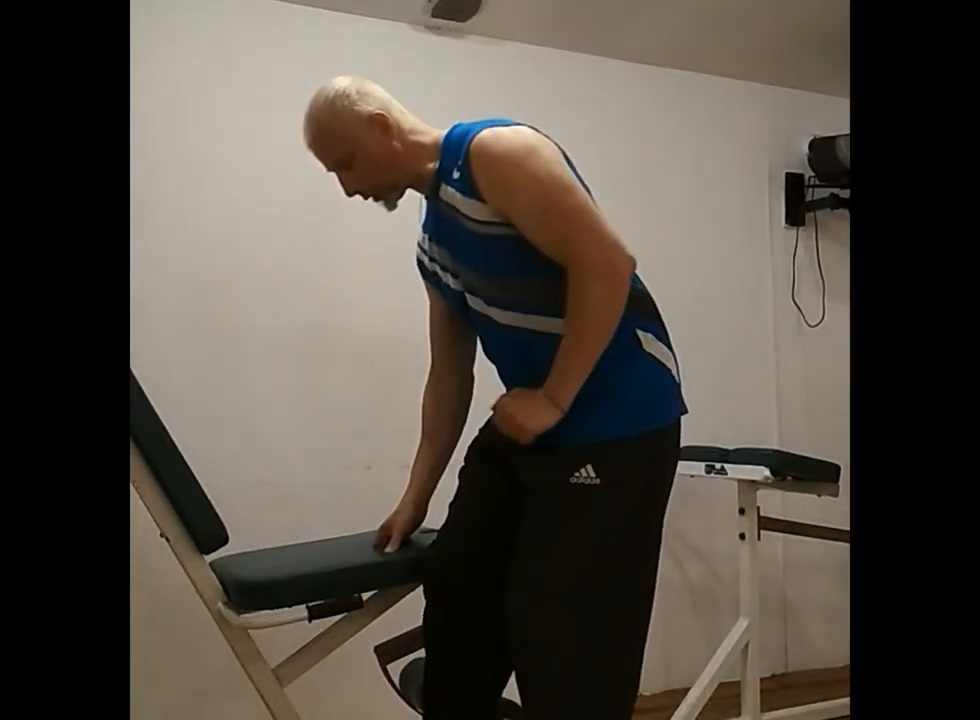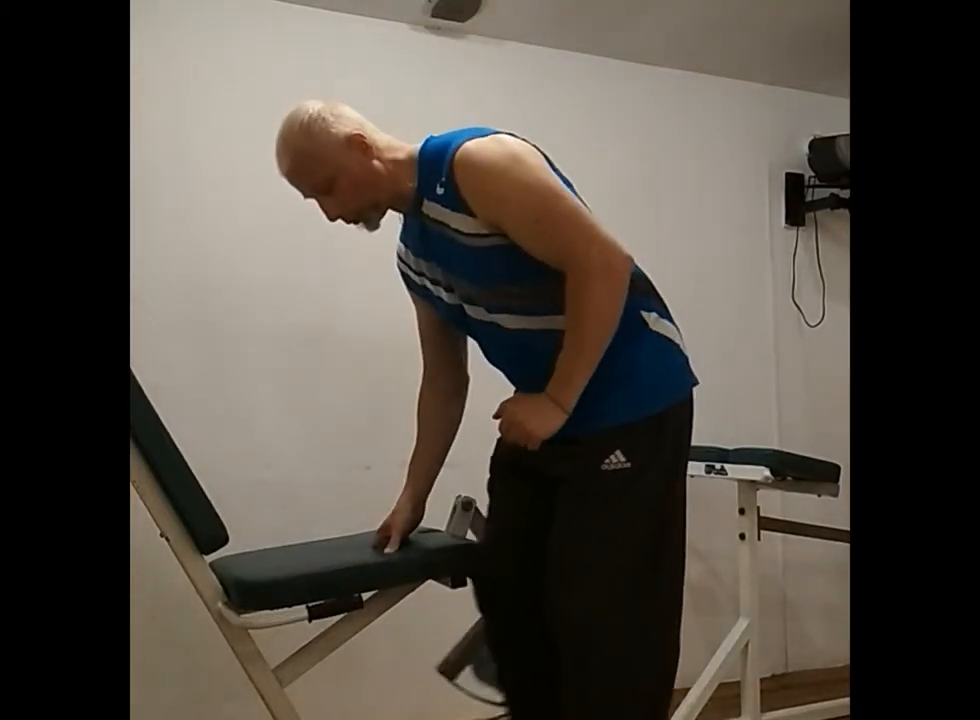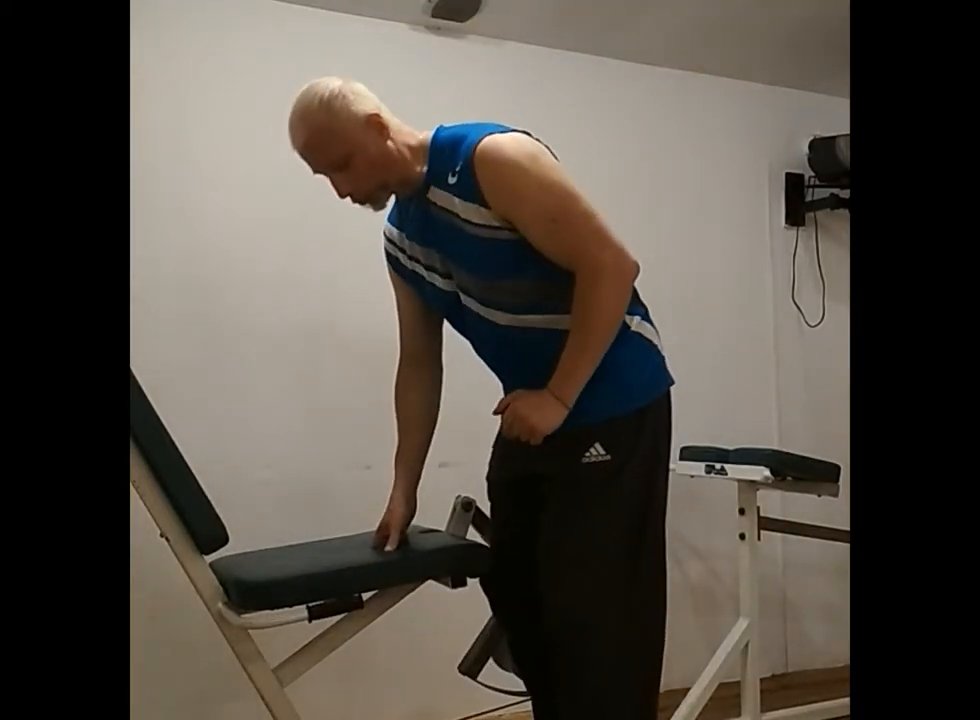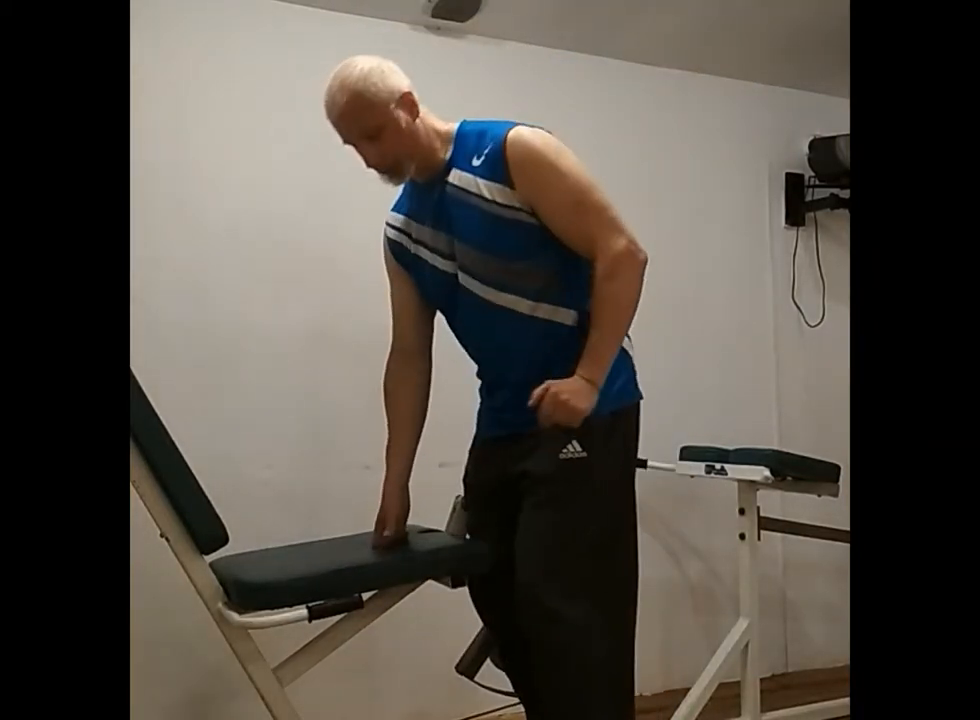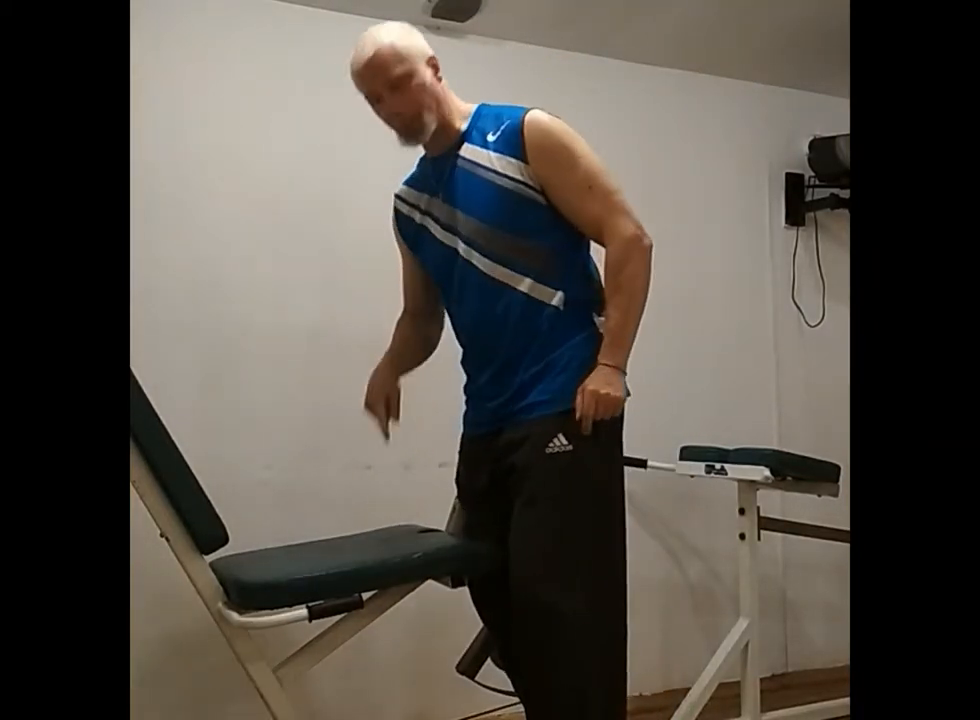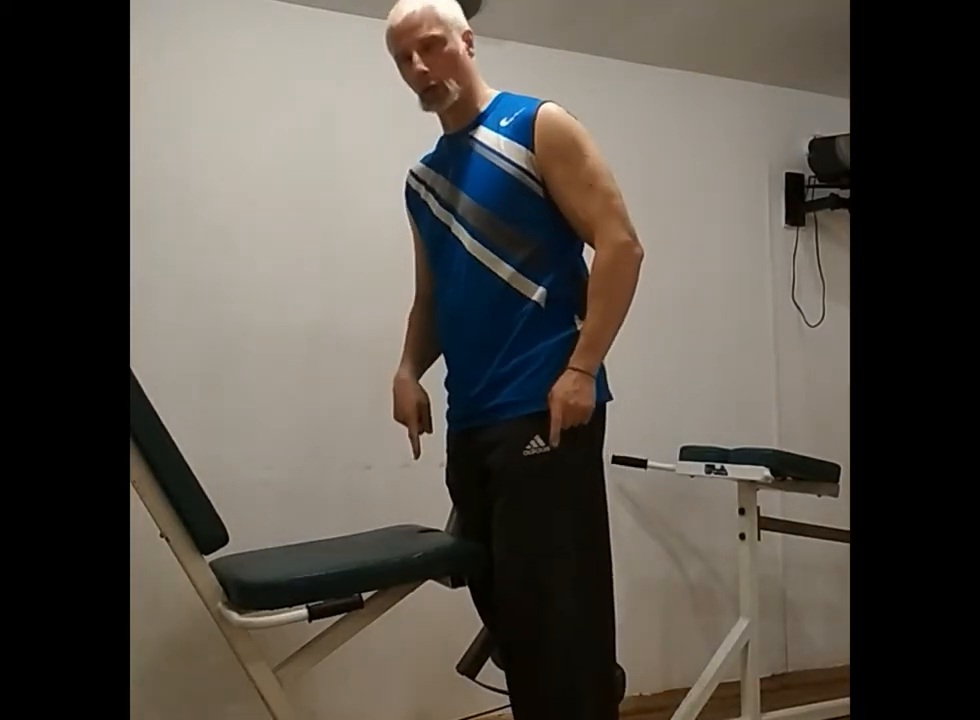
dt=0.4s
person 1, frame 1
left shoulder: (496, 152)
right shoulder: (432, 244)
left elbow: (606, 264)
right elbow: (450, 375)
left wrist: (552, 399)
right wrist: (416, 495)
left hip: (619, 421)
right hip: (525, 423)
left knee: (561, 624)
right knee: (456, 588)
person 1, frame 2
left shoulder: (478, 162)
right shoulder: (412, 253)
left elbow: (604, 263)
right elbow: (444, 379)
left wrist: (557, 400)
right wrist: (414, 495)
left hip: (631, 404)
right hip: (543, 416)
left knee: (604, 615)
right knee: (509, 590)
person 1, frame 3
left shoulder: (494, 159)
right shoulder: (399, 238)
left elbow: (610, 264)
right elbow: (419, 365)
left wrist: (559, 396)
right wrist: (403, 491)
left hip: (612, 406)
right hip: (528, 415)
left knee: (592, 607)
right knee: (514, 591)
person 1, frame 4
left shoulder: (514, 152)
right shoulder: (401, 230)
left elbow: (620, 253)
right elbow: (409, 357)
left wrist: (588, 379)
right wrist: (395, 482)
left hip: (578, 413)
right hip: (500, 424)
left knee: (564, 604)
right knee: (498, 595)
person 1, frame 5
left shoulder: (529, 135)
right shoulder: (409, 202)
left elbow: (628, 239)
left wrist: (610, 364)
right wrist: (389, 370)
left hip: (563, 410)
right hip: (485, 421)
left knee: (559, 601)
right knee: (499, 597)
person 1, frame 6
left shoulder: (539, 127)
right shoulder: (422, 178)
left elbow: (619, 244)
left wrist: (581, 368)
right wrist: (408, 368)
left hip: (544, 409)
right hip: (470, 419)
left knee: (553, 604)
right knee: (501, 600)
